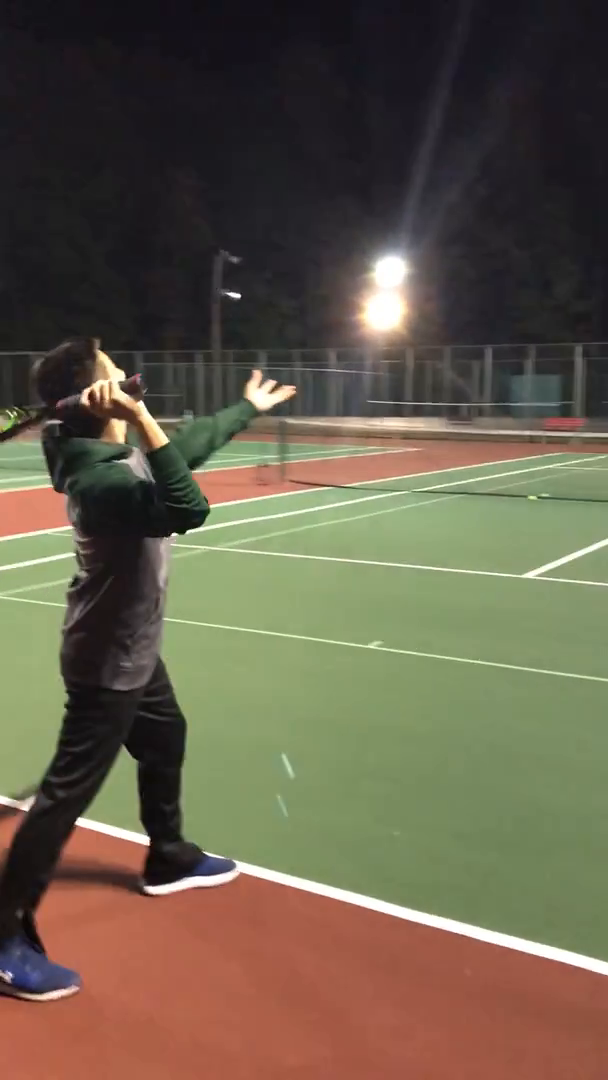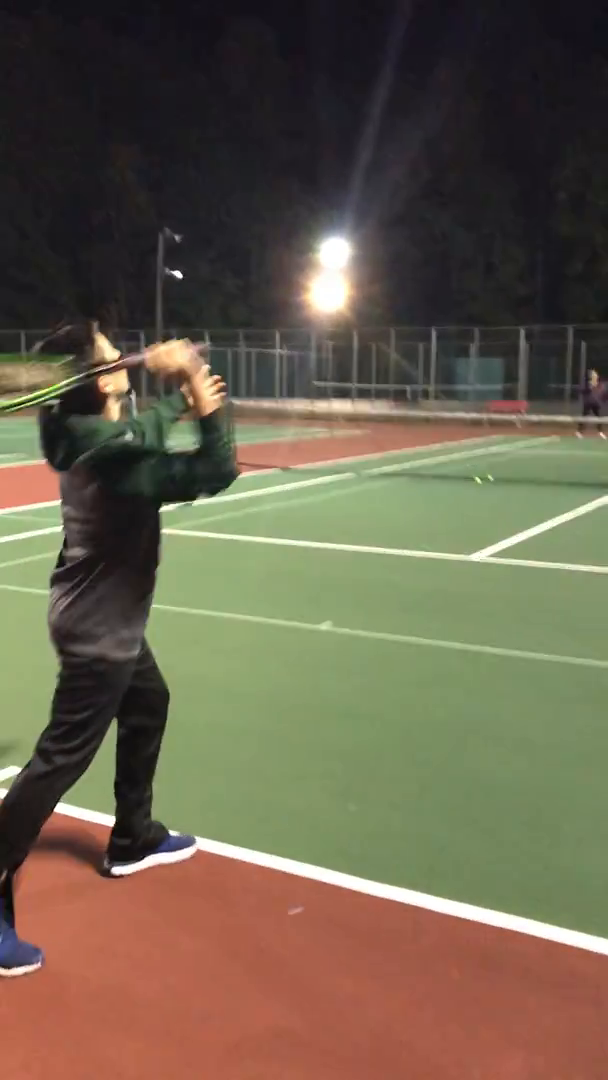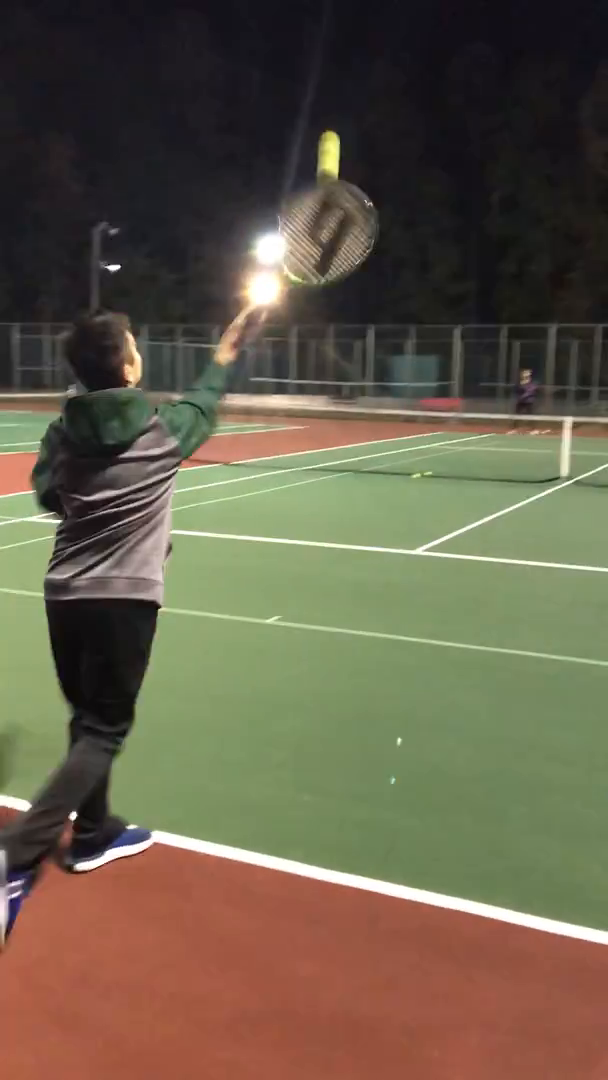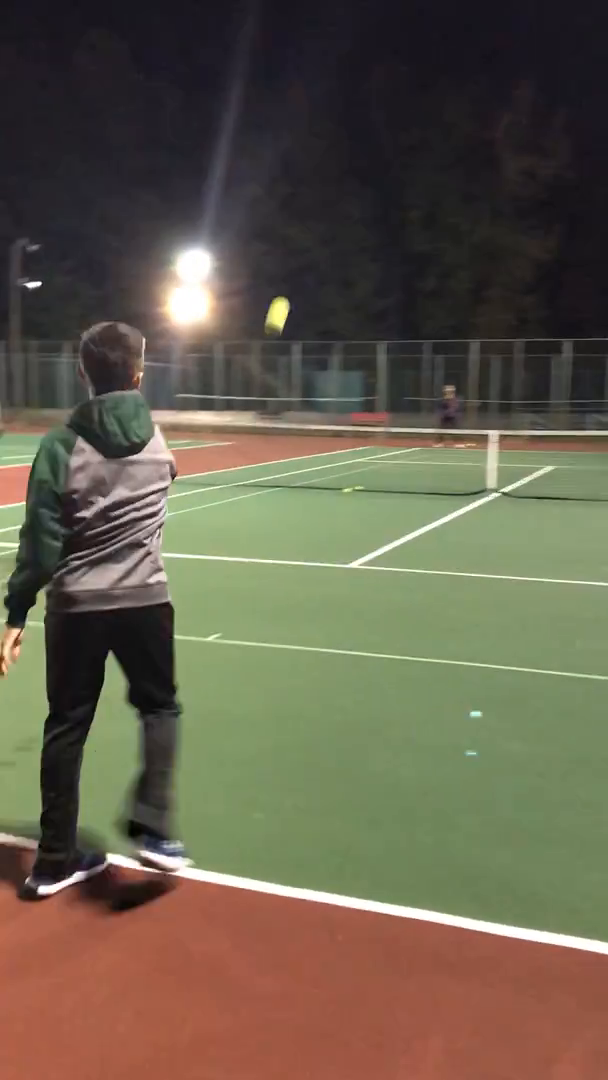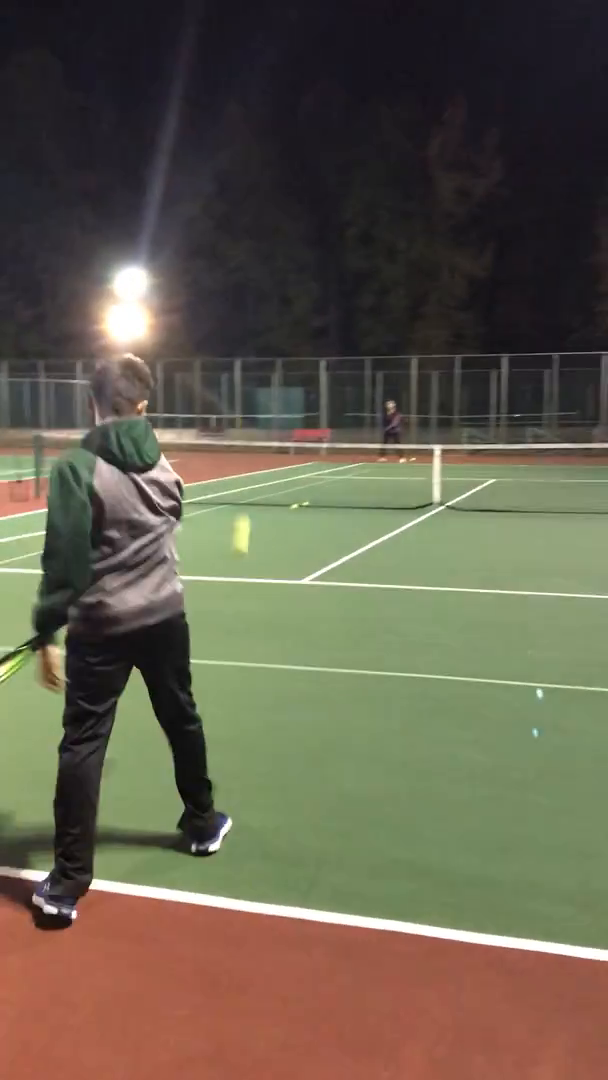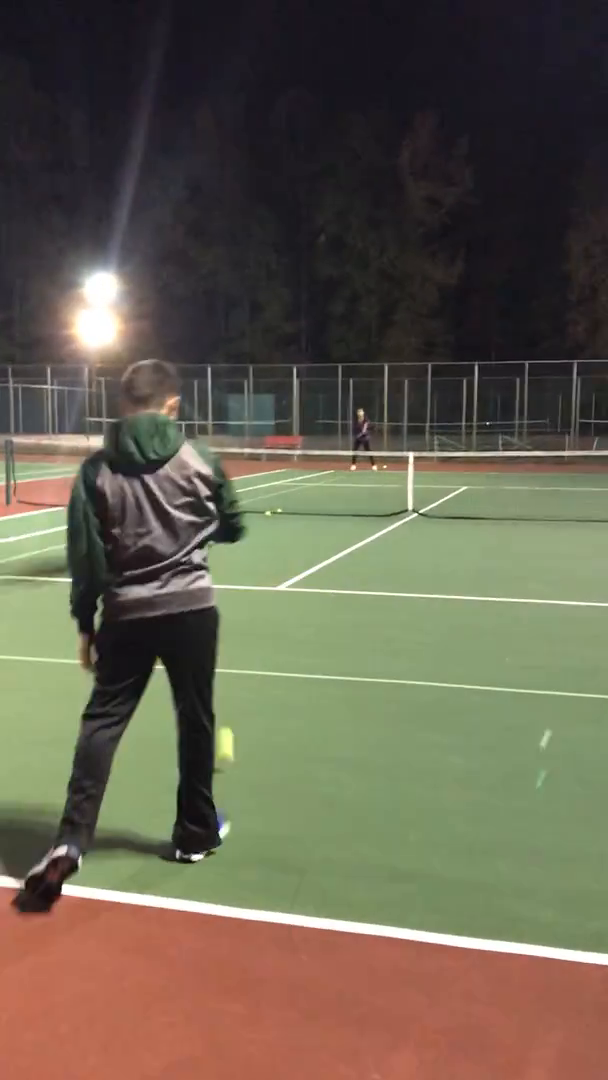
dt=0.2s
person 1, frame 1
left shoulder: (115, 455)
right shoulder: (102, 483)
left elbow: (188, 442)
right elbow: (188, 508)
left wrist: (246, 407)
right wrist: (143, 421)
left hip: (128, 647)
right hip: (107, 661)
left knee: (165, 741)
right knee: (67, 792)
left ankle: (169, 857)
person 1, frame 2
left shoulder: (85, 439)
right shoulder: (116, 459)
left elbow: (143, 448)
right elbow: (215, 472)
left wrist: (186, 396)
right wrist: (201, 391)
left hip: (97, 619)
right hip: (100, 630)
left knee: (148, 707)
right knee: (58, 759)
left ankle: (134, 836)
person 1, frame 3
left shoulder: (64, 432)
right shoulder: (164, 427)
right elbow: (203, 403)
right wrist: (227, 349)
left hip: (66, 593)
right hip: (127, 600)
left knee: (93, 719)
right knee: (103, 729)
left ankle: (96, 830)
person 1, frame 4
left shoulder: (61, 444)
right shoulder: (157, 445)
left hip: (75, 605)
right hip: (144, 601)
left knee: (67, 726)
right knee: (159, 712)
left ankle: (57, 857)
right ankle: (149, 823)
person 1, frame 5
left shoulder: (77, 469)
right shoulder: (165, 466)
left elbow: (63, 563)
left wrist: (49, 638)
left hip: (102, 626)
right hip: (164, 615)
left knee: (82, 743)
right knee: (182, 721)
left ankle: (70, 881)
right ankle: (203, 824)
person 1, frame 6
left shoulder: (96, 469)
right shoulder: (198, 461)
left elbow: (84, 557)
right elbow: (230, 527)
left wrist: (86, 627)
left hip: (127, 613)
right hip: (190, 608)
left knee: (102, 721)
right knee: (196, 719)
left ankle: (68, 842)
right ankle: (196, 832)
